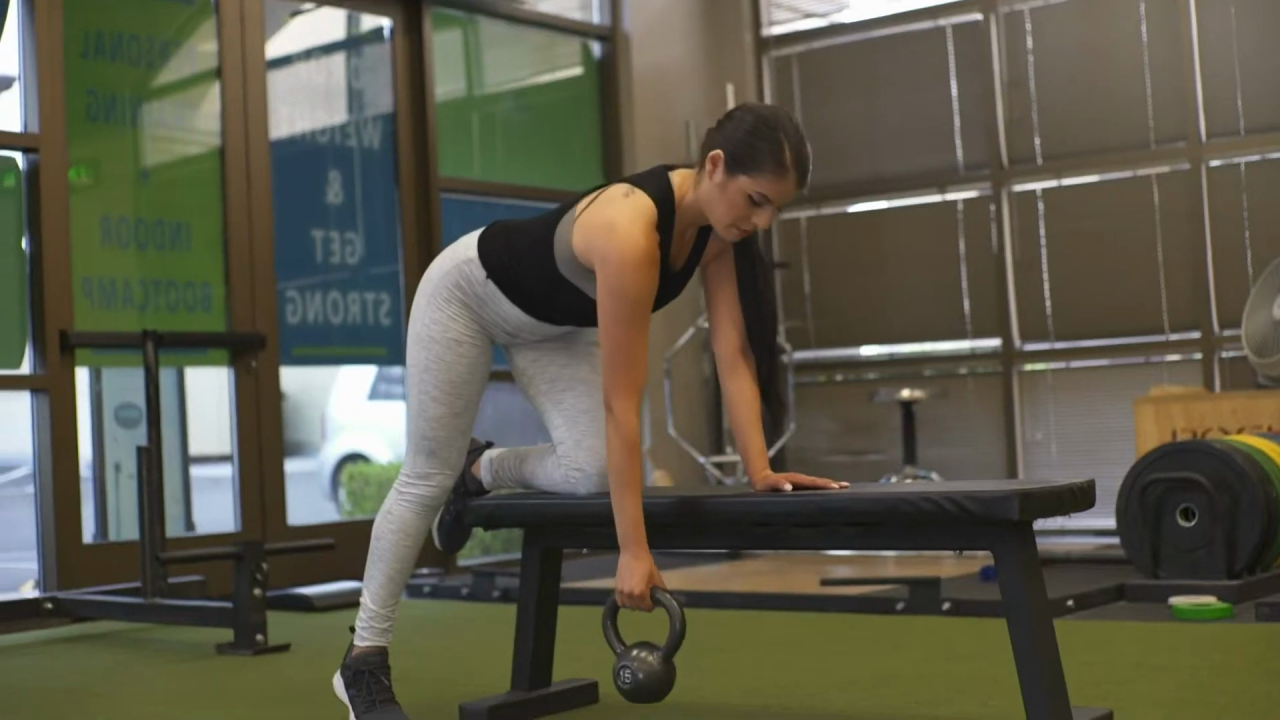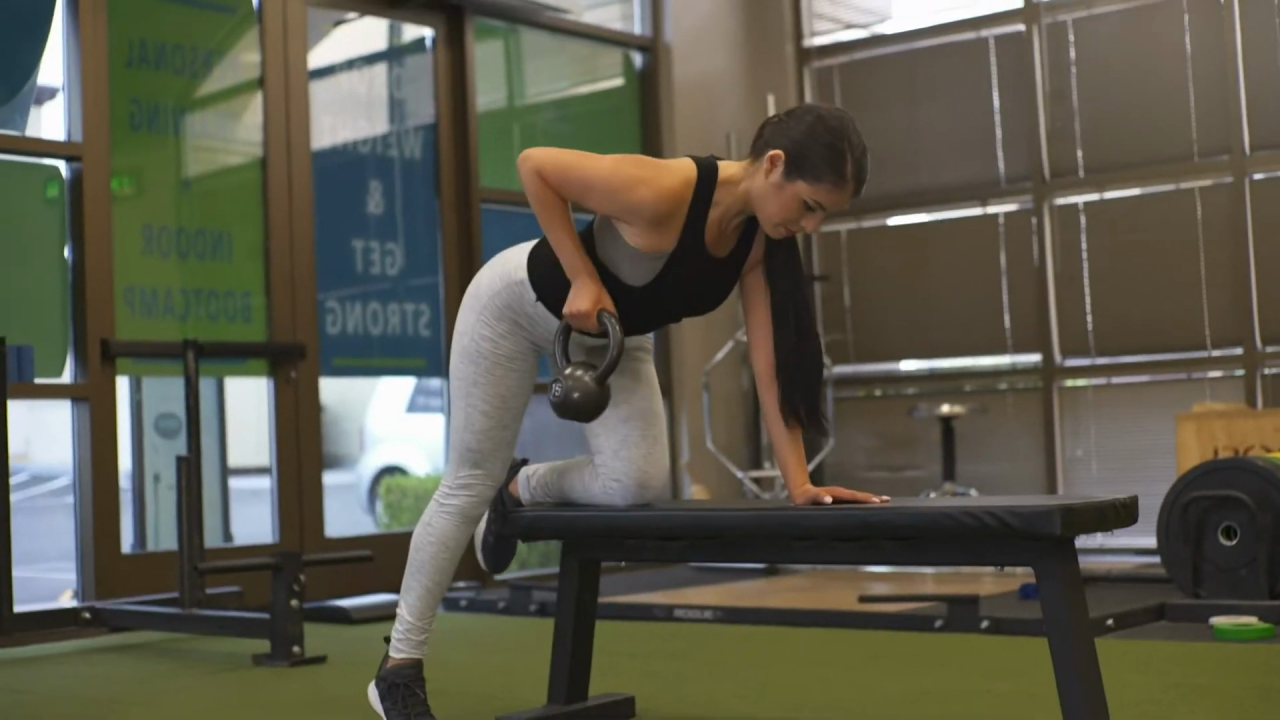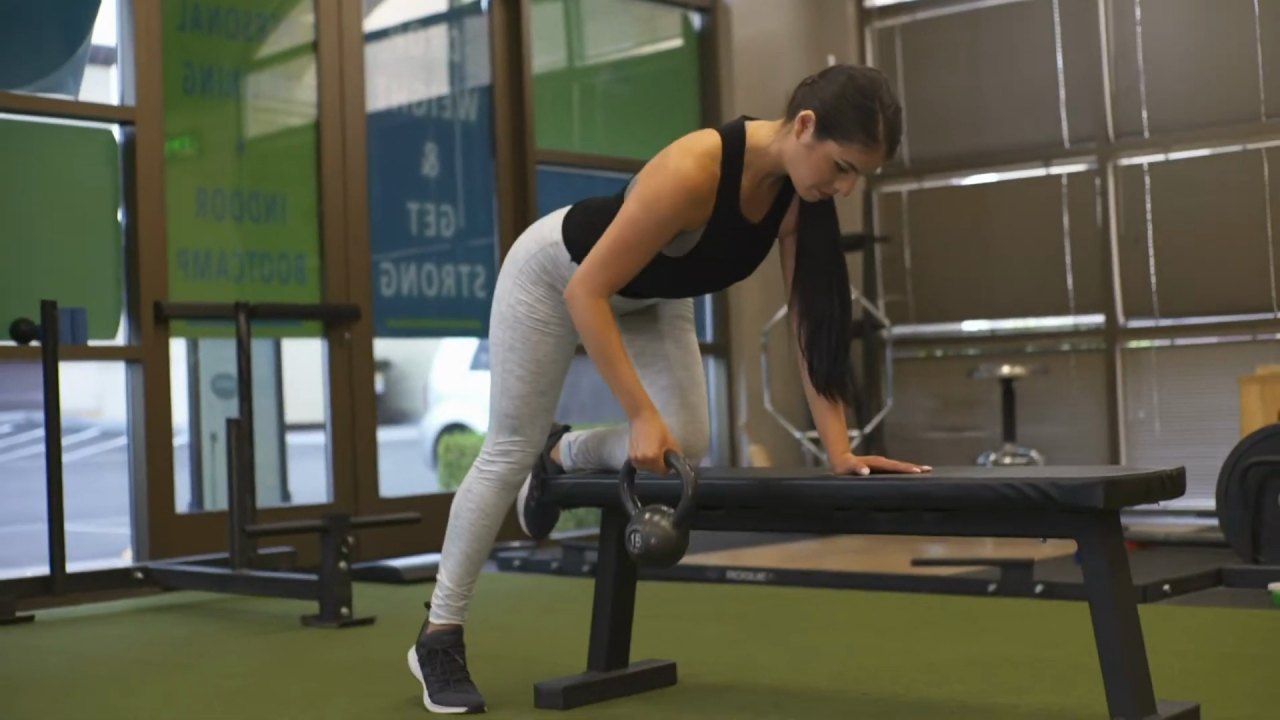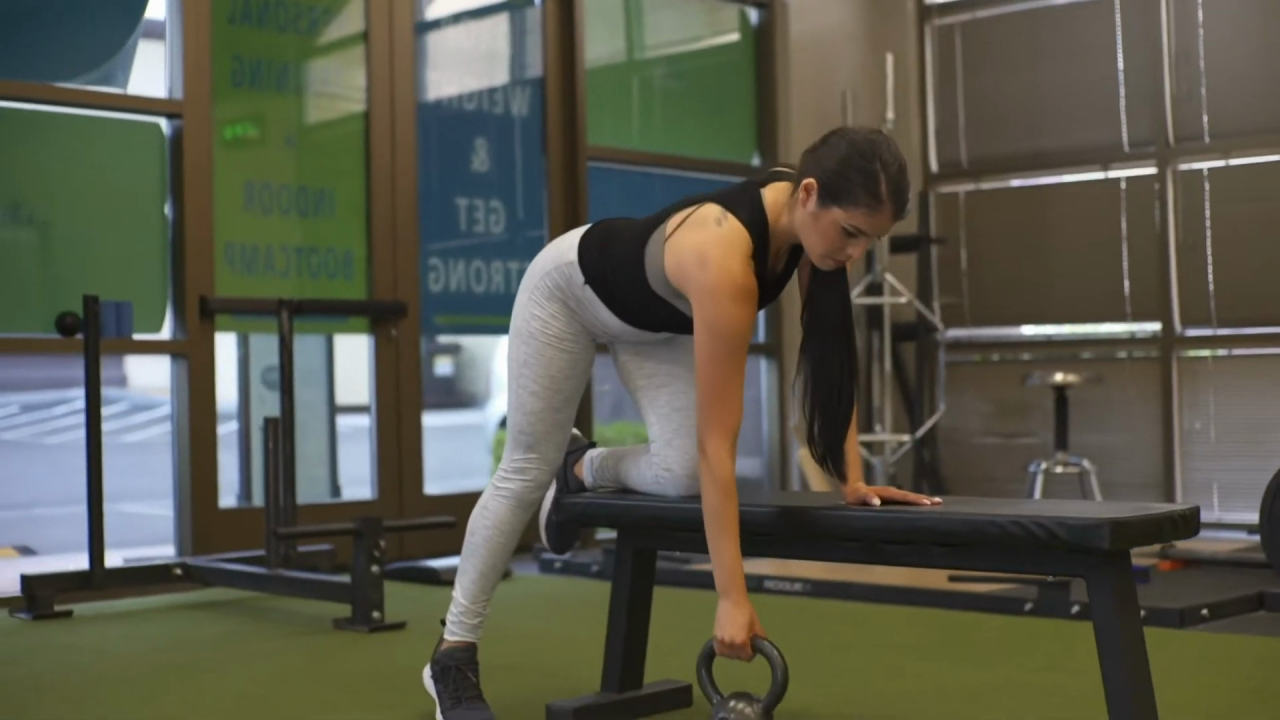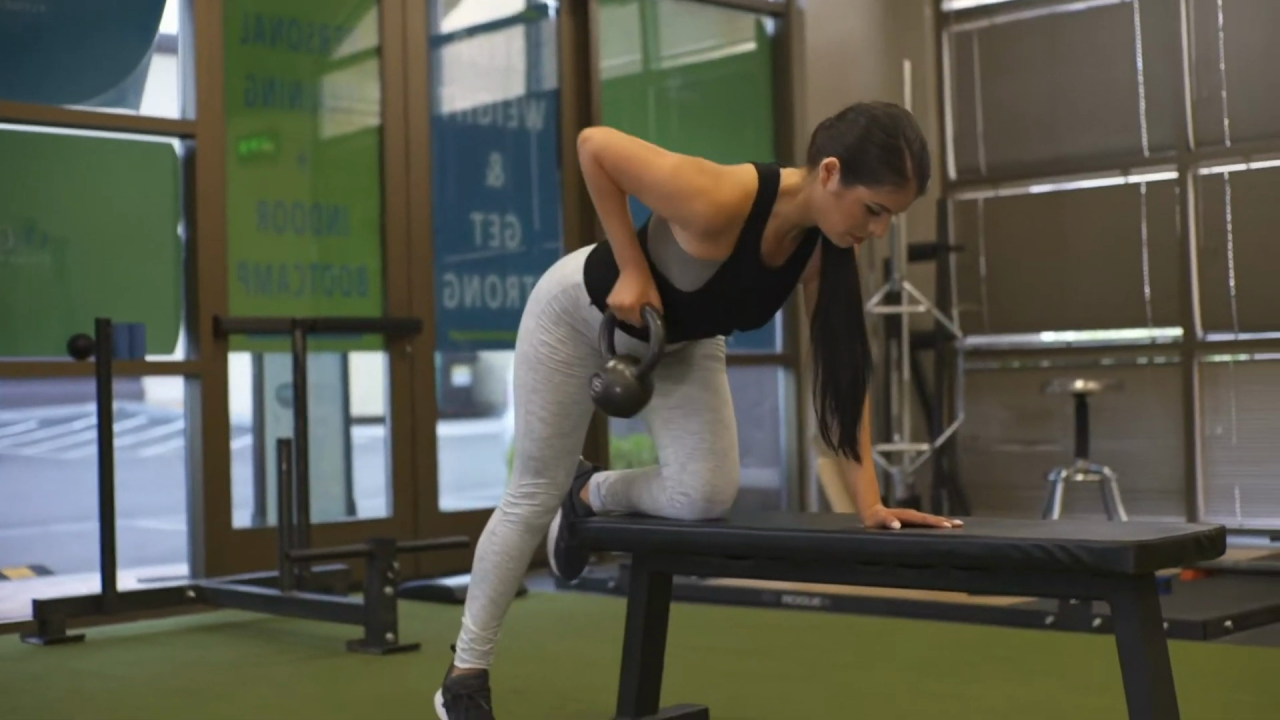
dt=1s
person 1, frame 1
left shoulder: (721, 226)
right shoulder: (630, 233)
left elbow: (734, 353)
right elbow: (620, 402)
left wrist: (759, 469)
right wrist: (633, 550)
left hip: (556, 320)
right hip: (469, 292)
left knee: (594, 473)
right knee: (428, 475)
left ankle: (482, 469)
right ankle: (364, 657)
person 1, frame 2
left shoulder: (763, 232)
right shoulder: (663, 189)
left elbow: (774, 357)
right elbow: (533, 167)
left wrist: (800, 482)
right wrist: (583, 279)
left hip: (615, 326)
right hip: (518, 303)
left knee: (639, 485)
right knee: (471, 484)
left ankle: (523, 489)
right ankle: (398, 669)
person 1, frame 3
left shoulder: (803, 190)
right shoulder: (693, 170)
left elbow: (814, 322)
right elbow: (584, 290)
left wrist: (839, 450)
right wrist: (642, 415)
left hip: (649, 297)
right hip: (556, 274)
left knee: (683, 451)
right knee: (511, 452)
left ankle: (565, 453)
right ankle: (438, 636)
person 1, frame 4
left shoulder: (812, 220)
right shoulder: (724, 260)
left elbow: (832, 354)
right elbow: (716, 441)
left wrist: (852, 478)
right wrist: (732, 597)
left hip: (660, 316)
right hip: (572, 289)
left knee: (684, 476)
right knee: (527, 471)
left ankle: (584, 468)
right ankle: (452, 654)
person 1, frame 5
left shoulder: (831, 237)
right shoulder: (720, 200)
left elbow: (841, 369)
right elbow: (594, 143)
left wrist: (869, 502)
right wrist: (631, 268)
left hip: (682, 334)
right hip: (582, 311)
left knee: (706, 497)
right knee: (533, 497)
left ankle: (592, 494)
